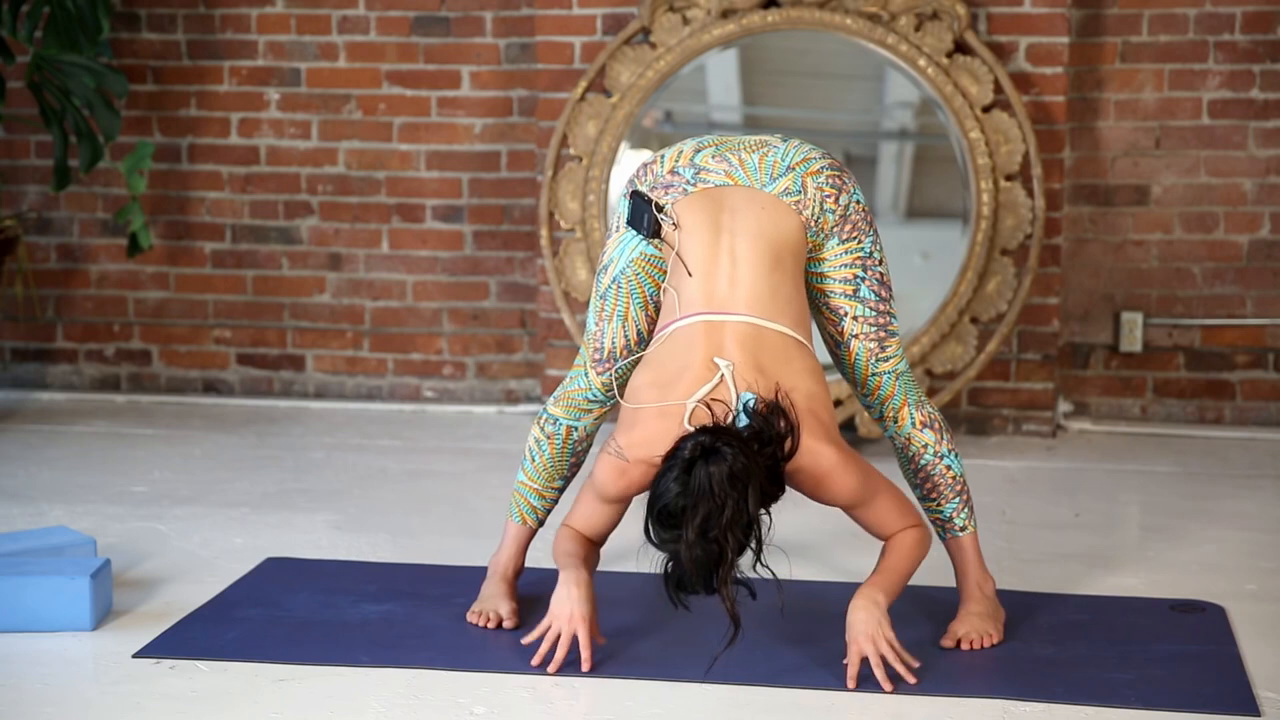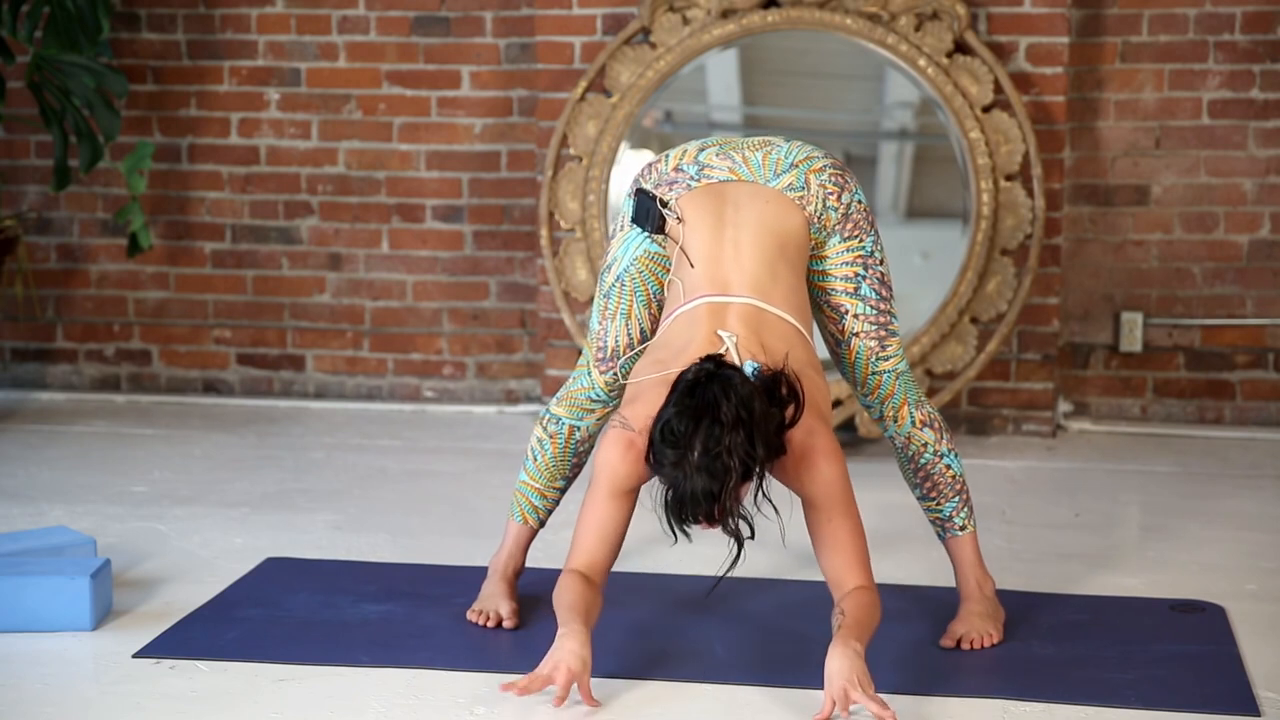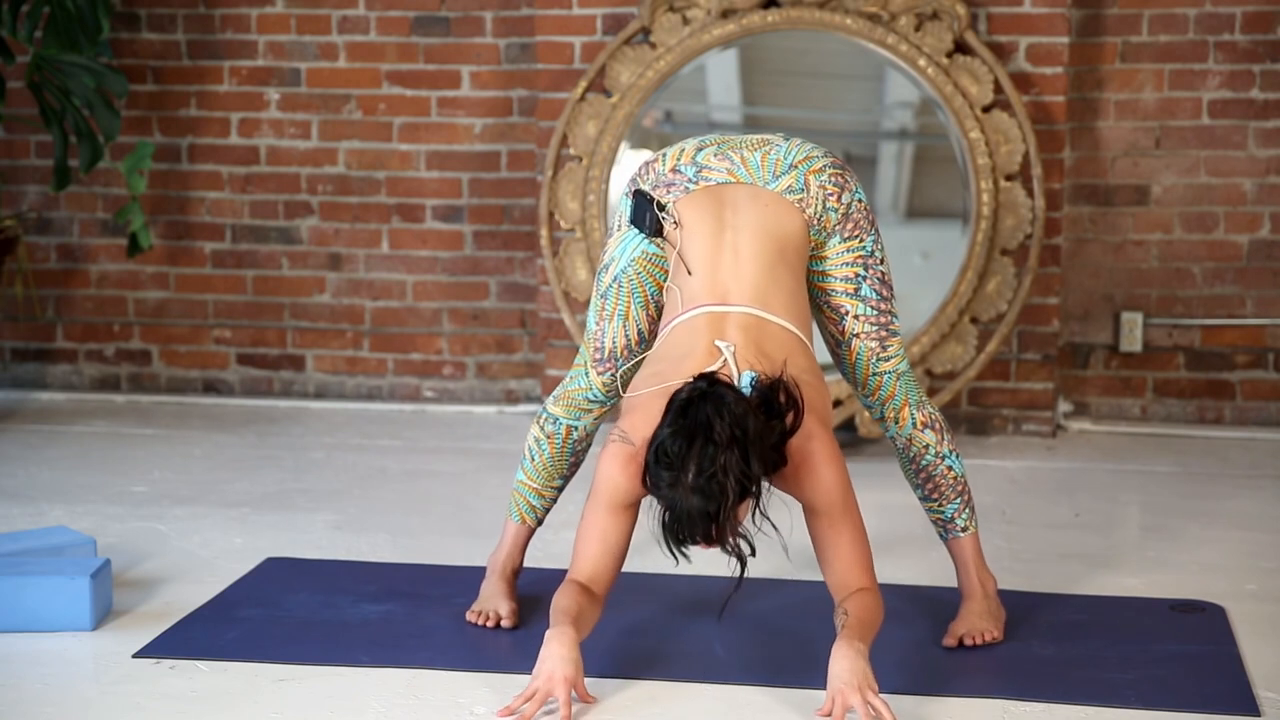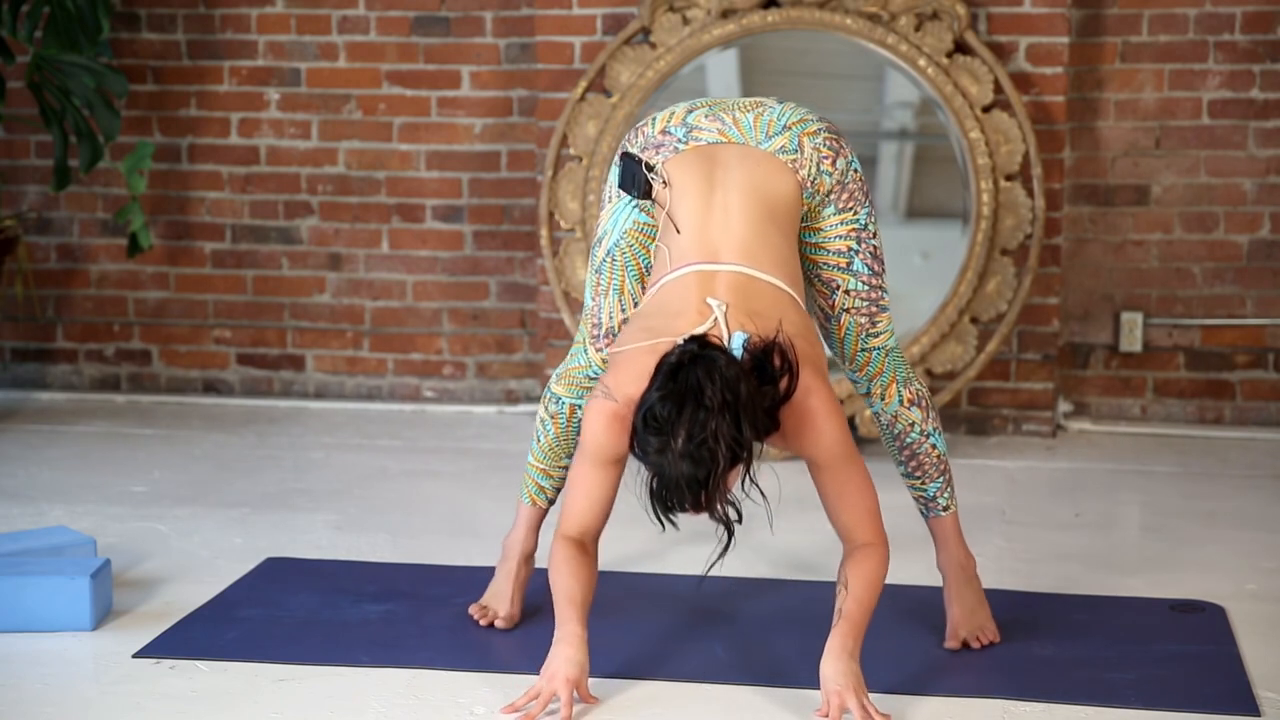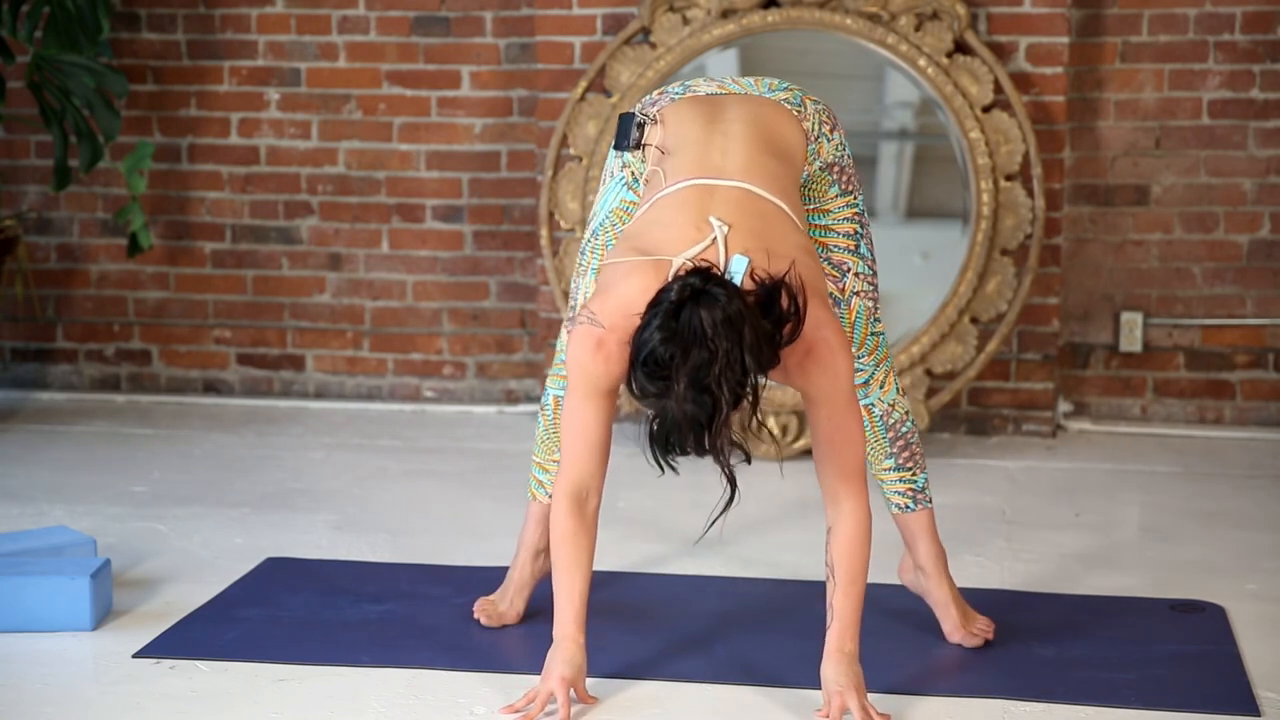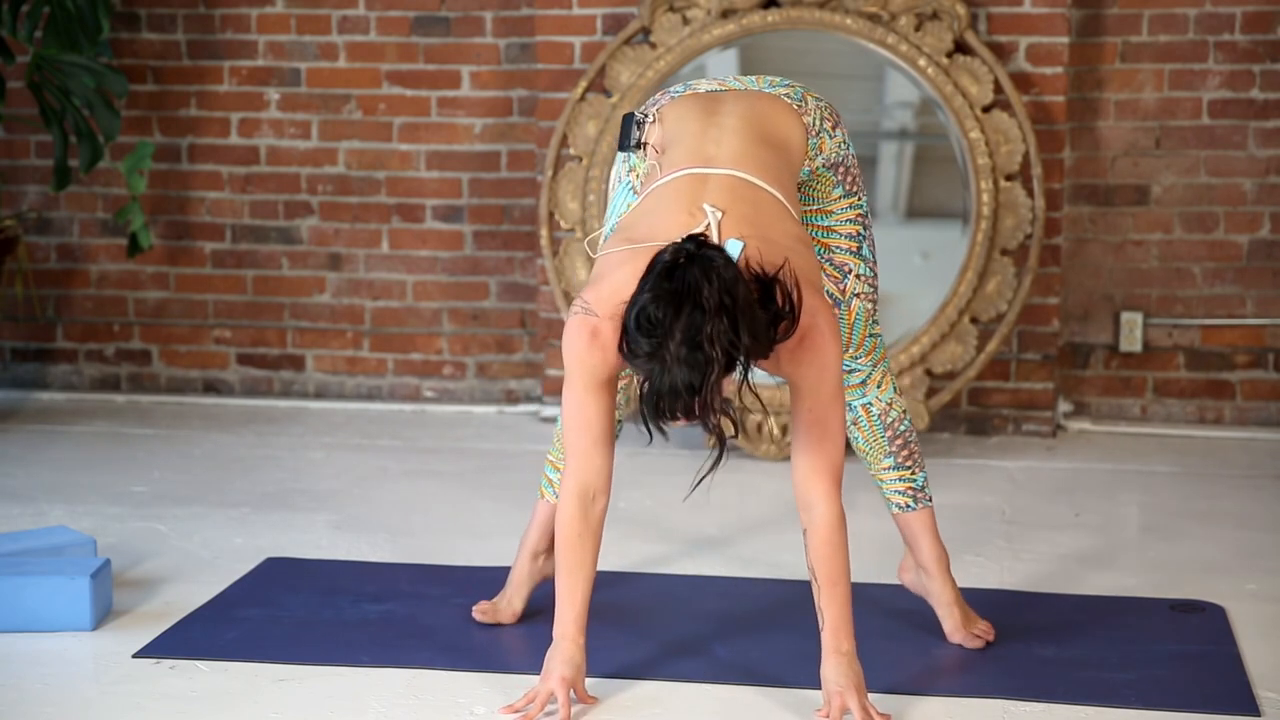
dt=0.7s
person 1, frame 1
left shoulder: (810, 450)
right shoulder: (637, 448)
left elbow: (911, 528)
right elbow: (576, 530)
left wrist: (871, 599)
right wrist: (573, 580)
left knee: (891, 393)
right knee: (591, 385)
left ankle: (975, 585)
right ankle: (504, 566)
person 1, frame 2
left shoulder: (804, 437)
right shoulder: (634, 430)
left elbow: (856, 588)
right elbow: (582, 572)
left wrist: (846, 652)
right wrist: (571, 636)
left knee: (891, 392)
right knee: (593, 386)
left ankle: (975, 583)
right ankle: (505, 562)
person 1, frame 3
left shoulder: (805, 444)
right shoulder: (635, 441)
left elbow: (858, 589)
right elbow: (585, 583)
left wrist: (850, 649)
right wrist: (561, 638)
left knee: (891, 390)
right knee: (589, 384)
left ankle: (975, 579)
right ankle: (505, 560)
person 1, frame 4
left shoulder: (801, 400)
right shoulder: (622, 391)
left elbow: (866, 542)
right elbow: (575, 535)
left wrist: (842, 655)
right wrist: (569, 640)
left knee: (878, 366)
left ankle: (955, 561)
right ankle: (517, 551)
person 1, frame 5
left shoulder: (811, 334)
right shoulder: (608, 325)
left elbow: (846, 500)
right elbow: (576, 491)
left wrist: (841, 658)
right wrist: (566, 646)
left knee: (866, 360)
right knee: (573, 361)
left ankle: (926, 562)
right ankle: (530, 555)
person 1, frame 6
left shoulder: (802, 322)
right shoulder: (600, 317)
left elbow: (819, 497)
right elbow: (585, 488)
left wrist: (839, 659)
right wrist: (566, 648)
left knee: (858, 365)
right knee: (595, 380)
left ankle: (928, 566)
right ankle: (536, 554)
